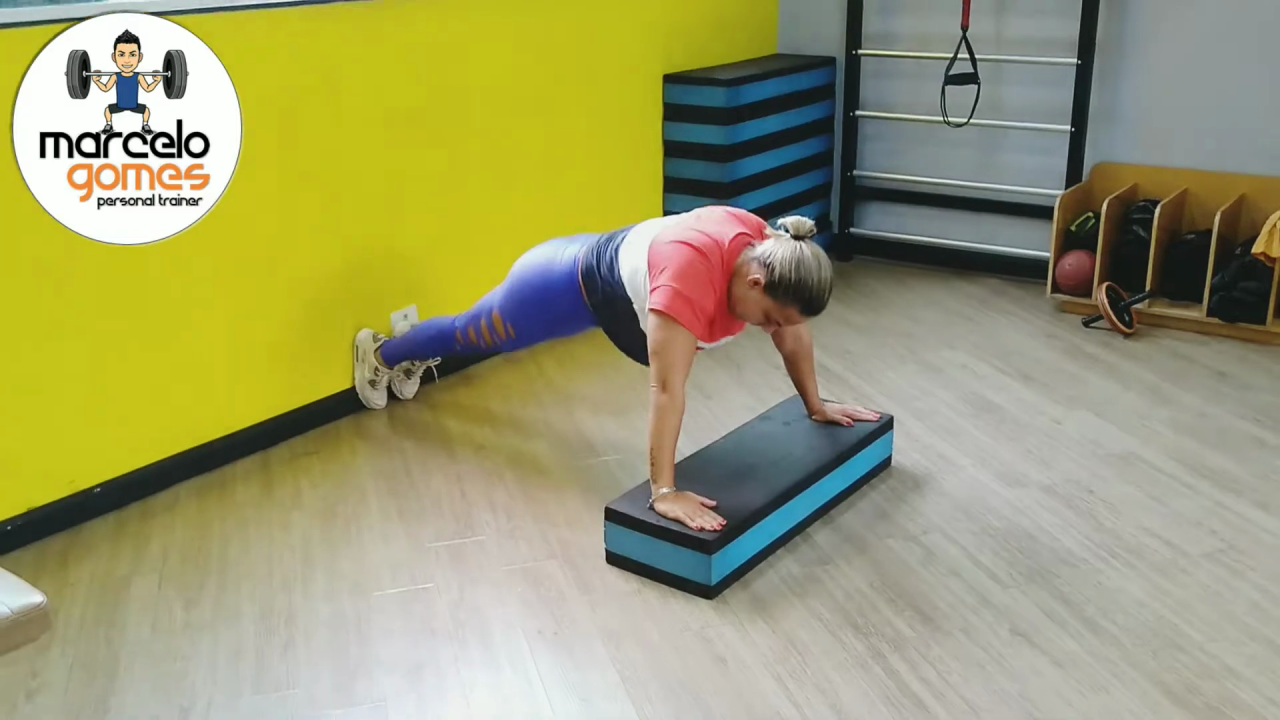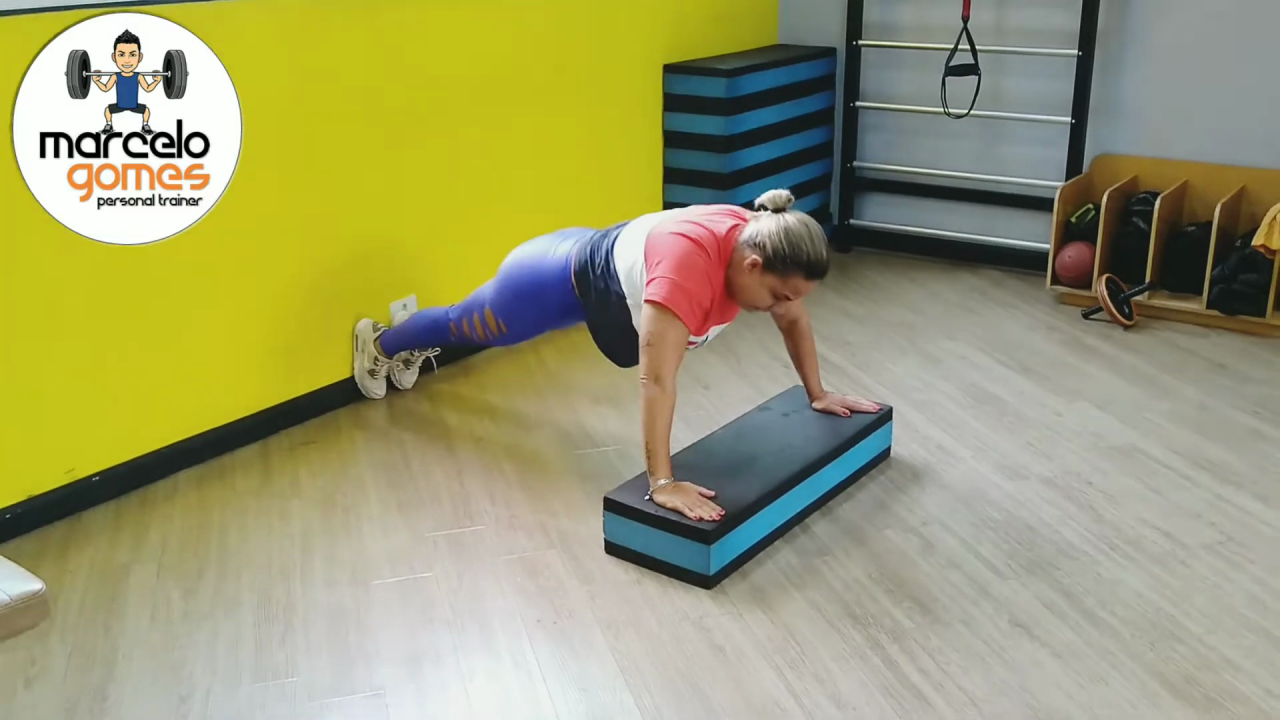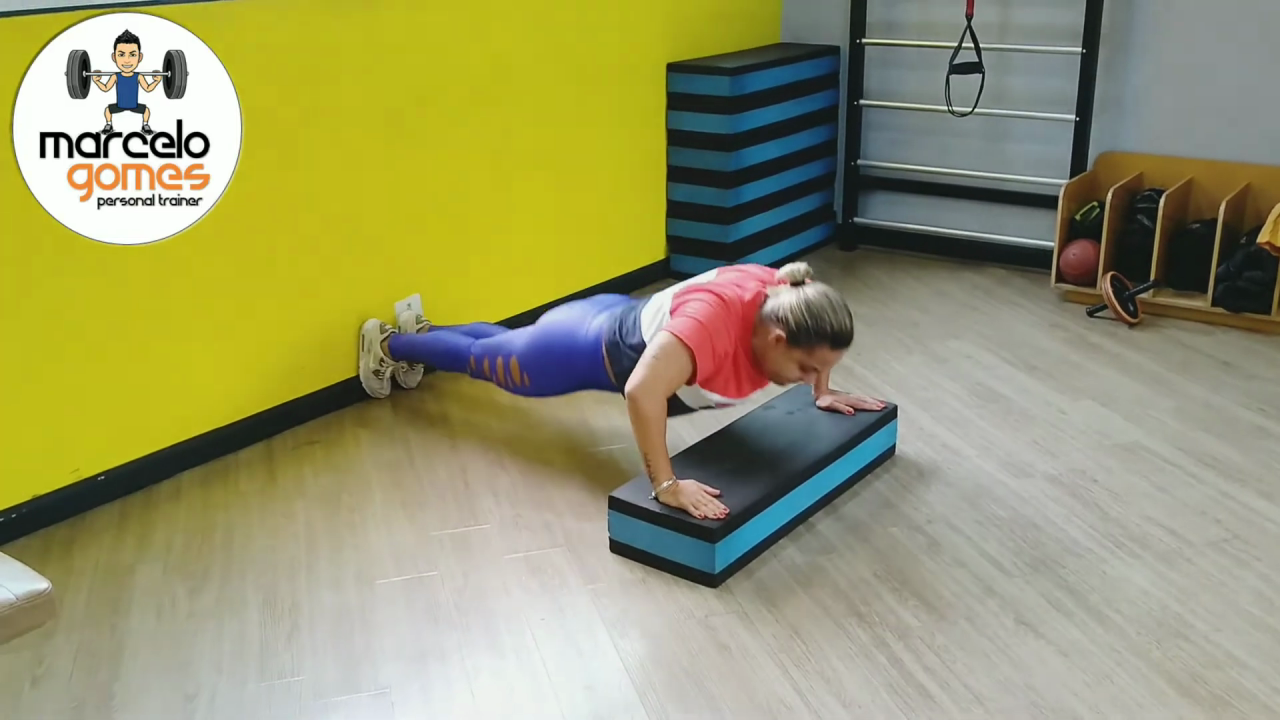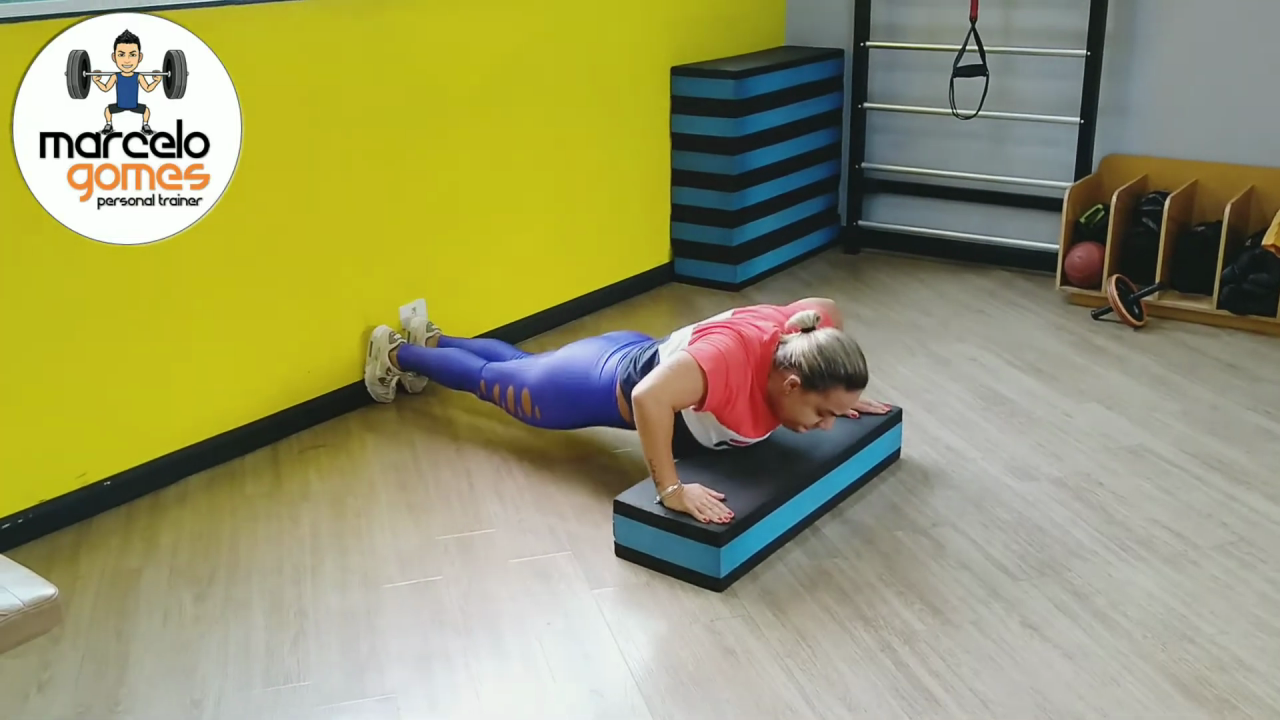
dt=0.5s
person 1, frame 1
left shoulder: (775, 257)
right shoulder: (693, 269)
left elbow: (794, 338)
right elbow: (667, 387)
left wrist: (816, 405)
right wrist: (664, 492)
left hip: (608, 286)
right hip: (567, 282)
left knee: (475, 337)
right knee: (468, 334)
left ankle: (413, 358)
right ankle: (381, 352)
person 1, frame 2
left shoulder: (766, 244)
right shoulder: (690, 260)
left elbow: (795, 321)
right elbow: (657, 380)
left wrist: (818, 394)
right wrist: (662, 484)
left hip: (596, 272)
right hip: (559, 278)
left knee: (466, 328)
right knee: (463, 327)
left ankle: (413, 349)
right ankle: (380, 344)
person 1, frame 3
left shoulder: (789, 302)
right shoulder: (717, 320)
right elbow: (641, 391)
left wrist: (824, 392)
right wrist: (667, 486)
left hip: (629, 324)
right hip: (593, 349)
left knee: (505, 340)
right knee: (483, 359)
left ankle: (422, 327)
right ankle: (389, 344)
person 1, frame 4
left shoulder: (801, 339)
right shoulder: (734, 358)
left elbow: (828, 307)
right elbow: (648, 397)
left wrist: (837, 401)
right wrist: (671, 489)
left hip: (640, 354)
right hip: (607, 386)
left knee: (522, 362)
right knee: (491, 382)
left ankle: (431, 339)
right ankle: (396, 352)
